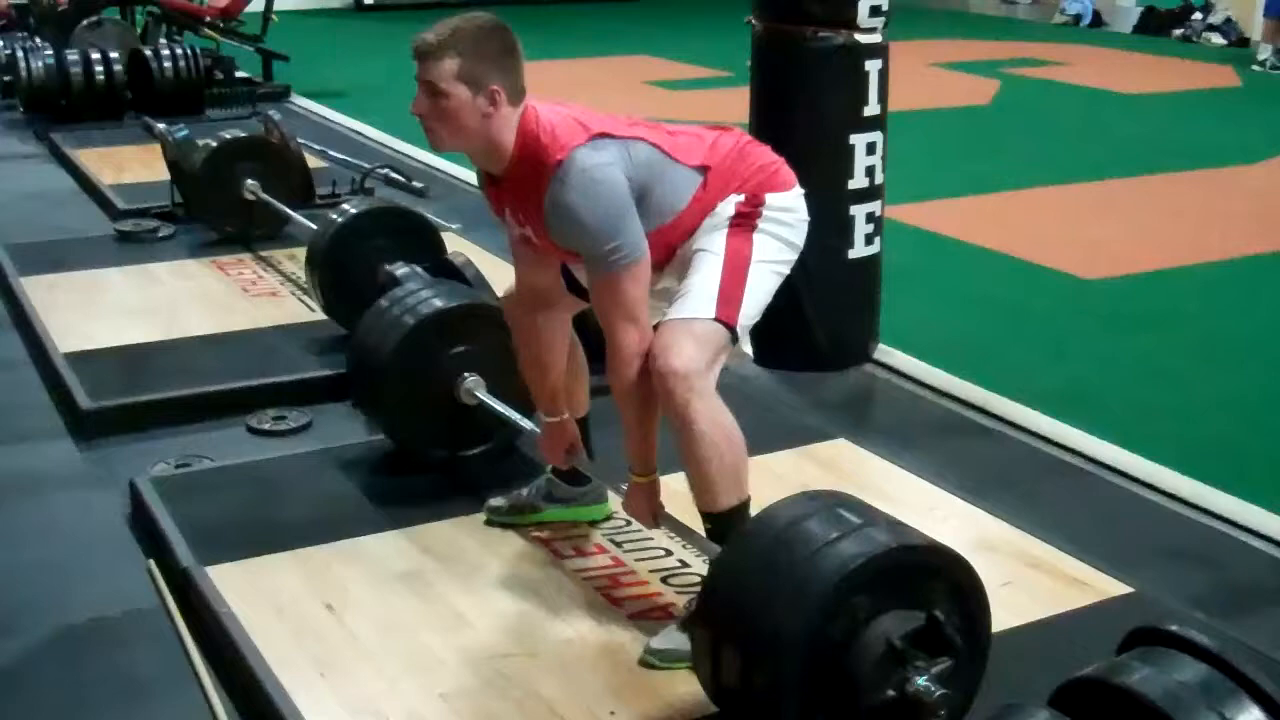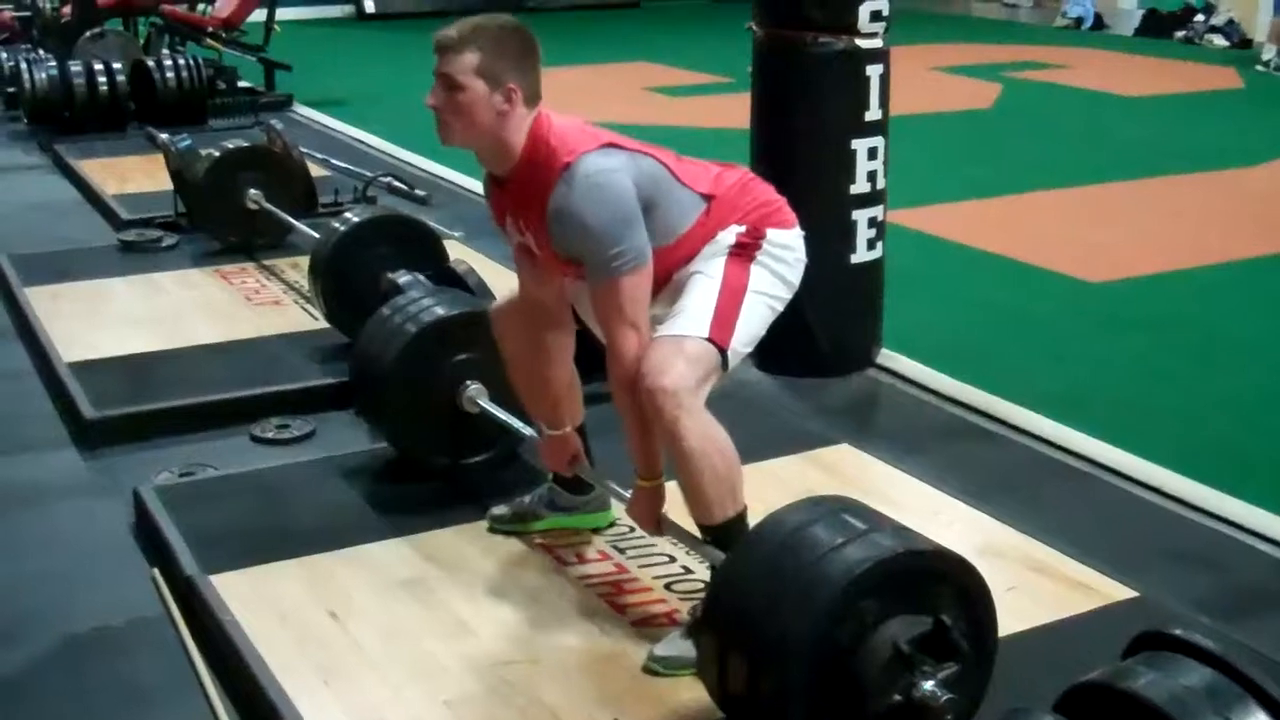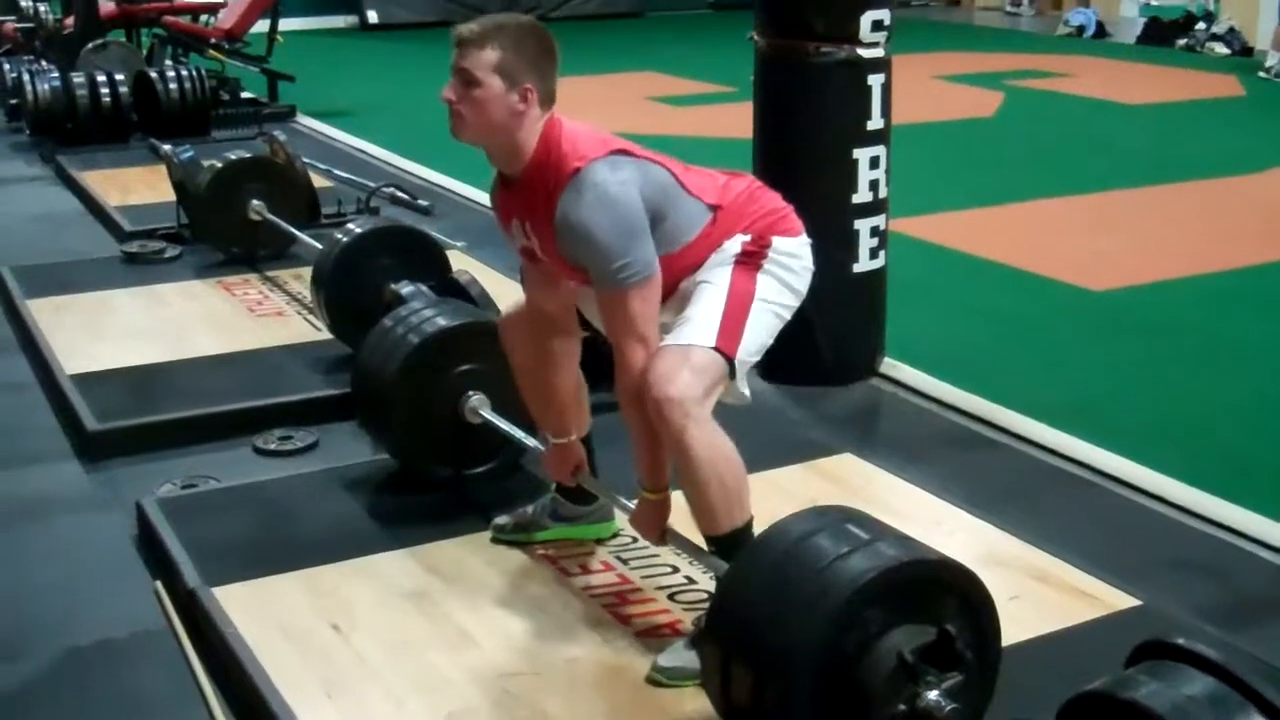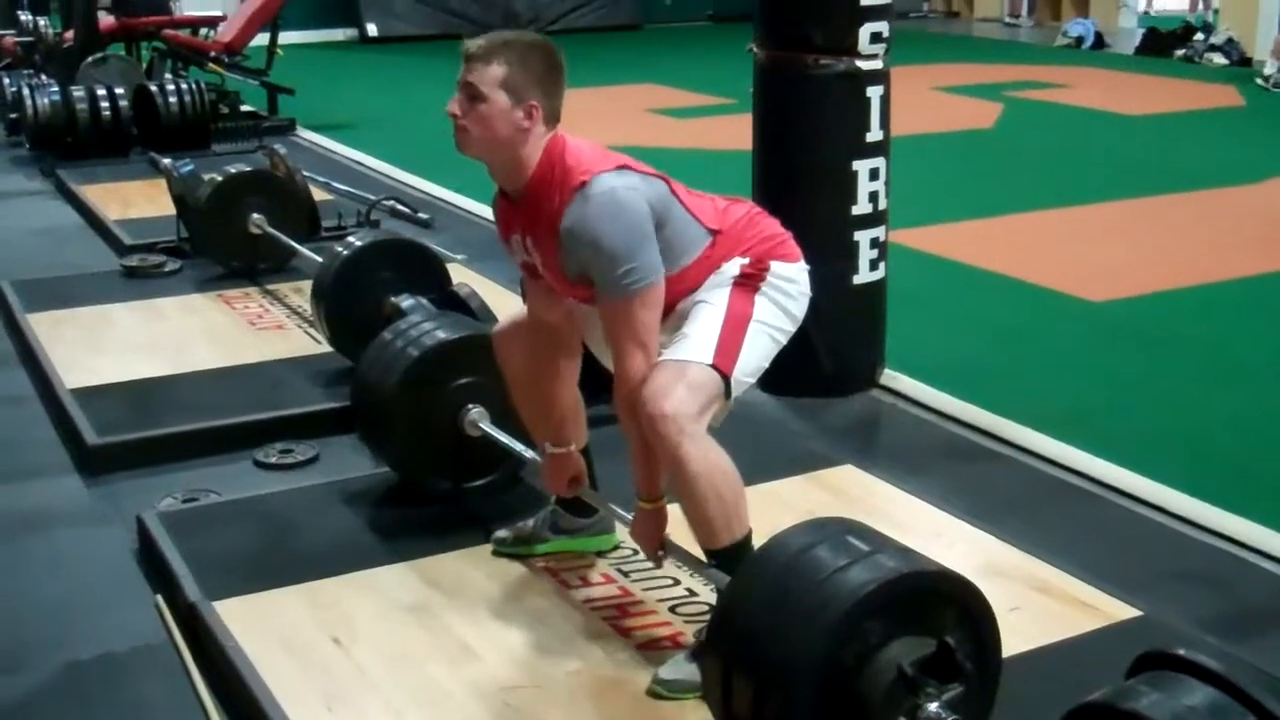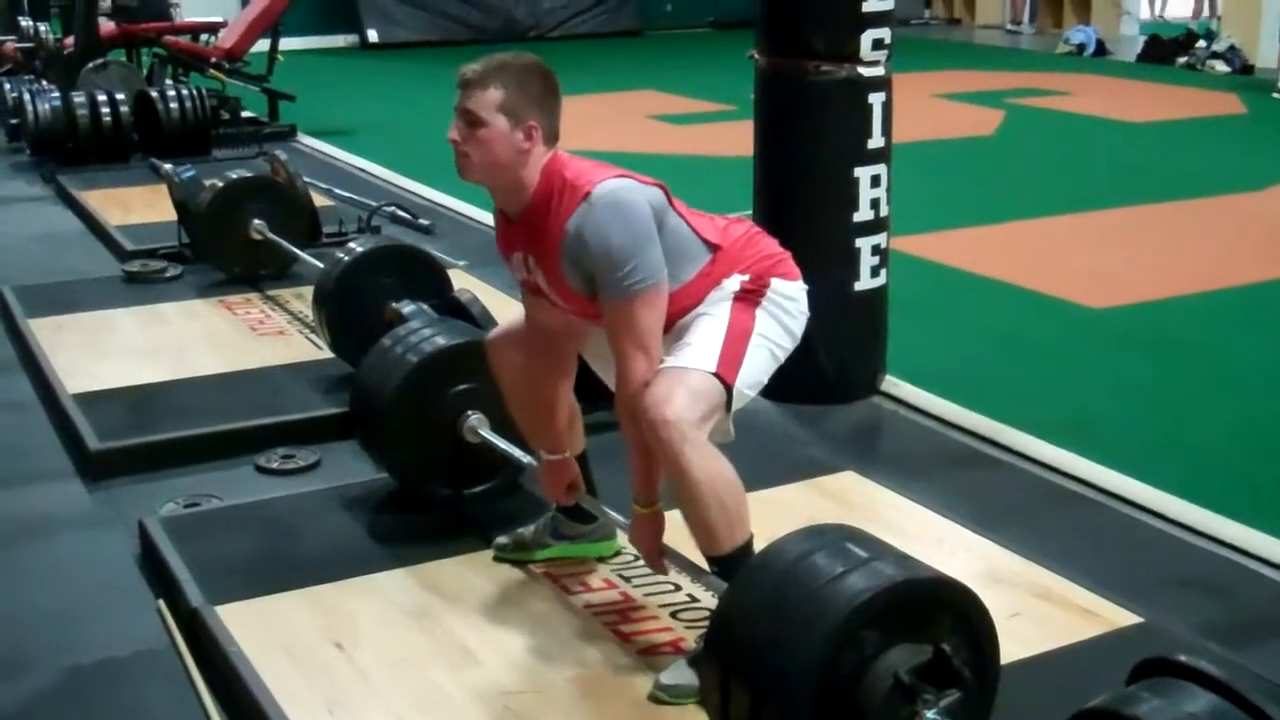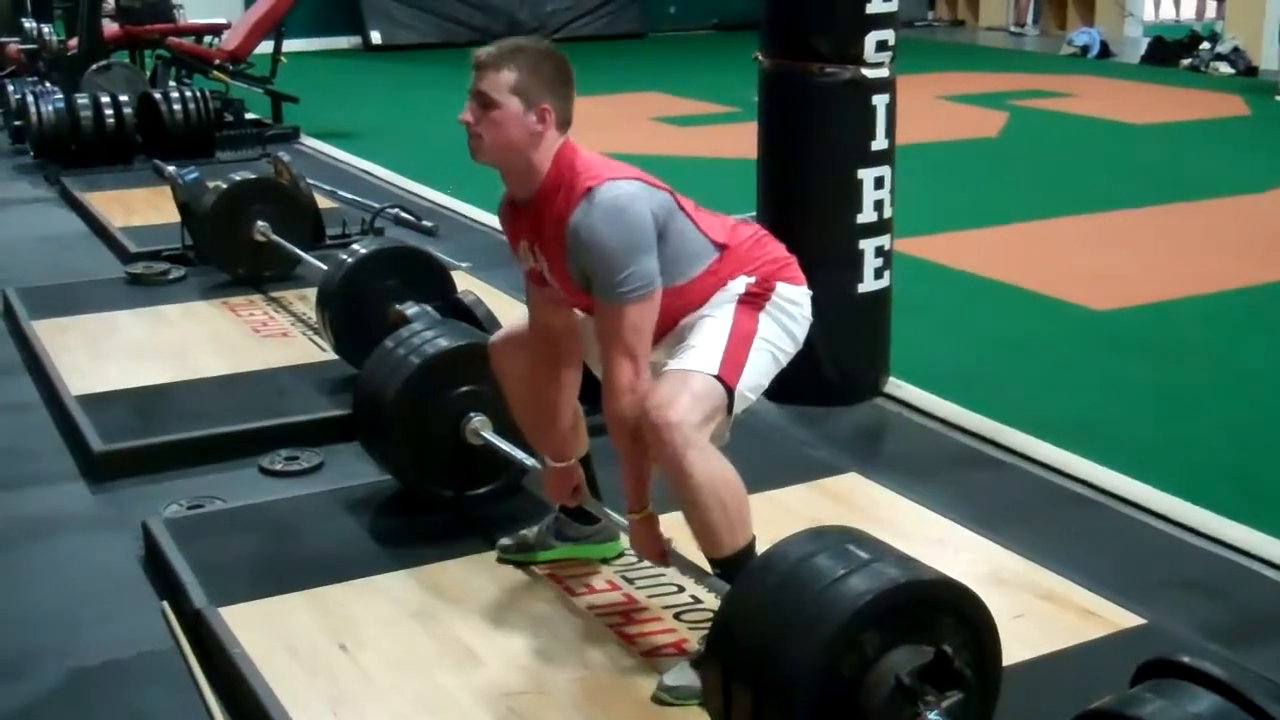
dt=0.3s
person 1, frame 1
left shoulder: (580, 176)
right shoulder: (500, 164)
left elbow: (628, 338)
right elbow: (543, 294)
left wrist: (642, 477)
right wrist: (553, 415)
left hip: (751, 205)
right hip: (665, 217)
left knee: (675, 367)
right knee: (519, 306)
right ankle: (574, 483)
person 1, frame 2
left shoulder: (585, 184)
right shoulder: (507, 175)
left elbow: (627, 344)
right elbow: (545, 305)
left wrist: (647, 481)
right wrist: (555, 429)
left hip: (749, 238)
right hip: (665, 246)
left knee: (665, 382)
right knee: (513, 320)
right ankle: (575, 490)
person 1, frame 3
left shoulder: (593, 192)
right shoulder: (513, 181)
left elbow: (635, 356)
right elbow: (551, 313)
left wrist: (652, 492)
right wrist: (561, 439)
left hip: (756, 246)
right hip: (672, 258)
left knee: (673, 392)
right knee: (520, 327)
right ankle: (579, 501)
person 1, frame 4
left shoulder: (598, 203)
right shoulder: (515, 197)
left elbow: (634, 365)
right elbow: (554, 326)
left wrist: (649, 502)
right wrist: (560, 448)
left hip: (753, 271)
right hip: (668, 279)
left knee: (667, 408)
right knee: (515, 340)
right ankle: (578, 513)
person 1, frame 5
left shoulder: (603, 211)
right shoulder: (513, 215)
left elbow: (638, 371)
right elbow: (552, 338)
left wrist: (645, 506)
right wrist: (556, 455)
left hip: (751, 290)
right hip: (667, 301)
left knee: (670, 416)
right knee: (509, 349)
right ankle: (579, 520)
person 1, frame 6
left shoulder: (605, 208)
right shoulder: (521, 204)
left elbow: (625, 375)
right elbow: (553, 335)
left wrist: (640, 511)
right wrist: (560, 459)
left hip: (753, 293)
right hip: (674, 301)
left knee: (671, 418)
right knee: (513, 351)
right ankle: (581, 521)
